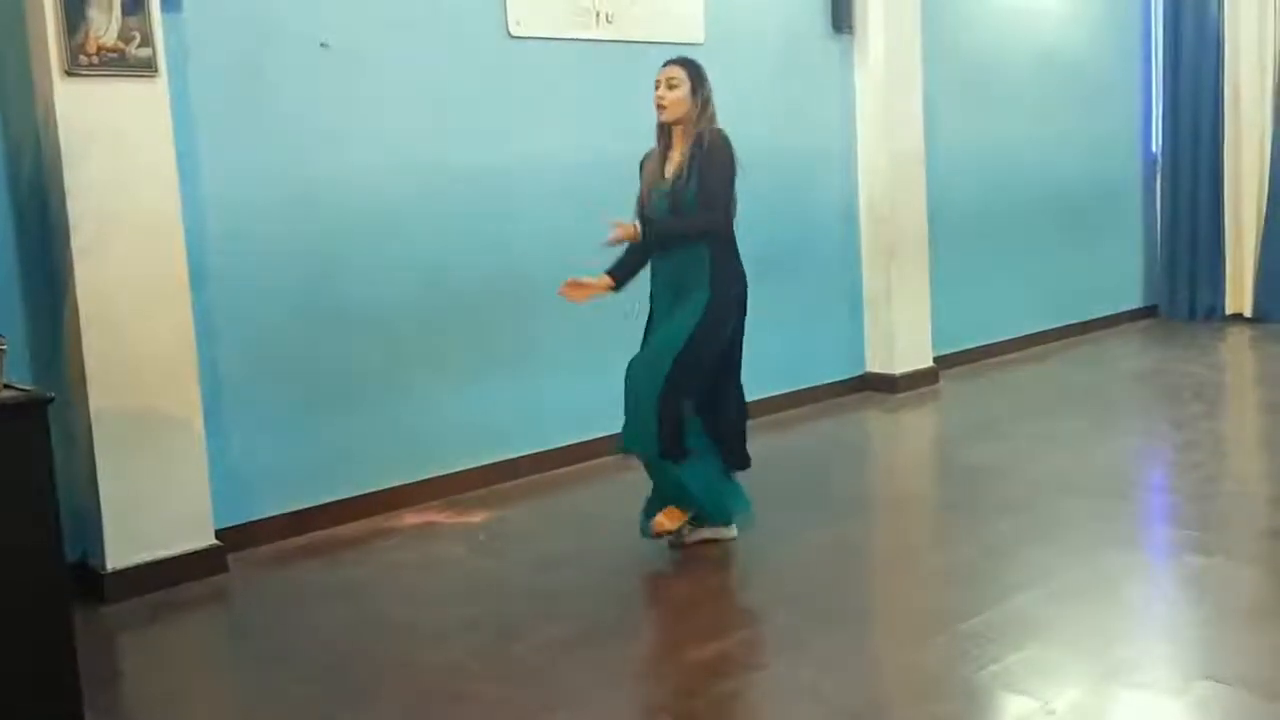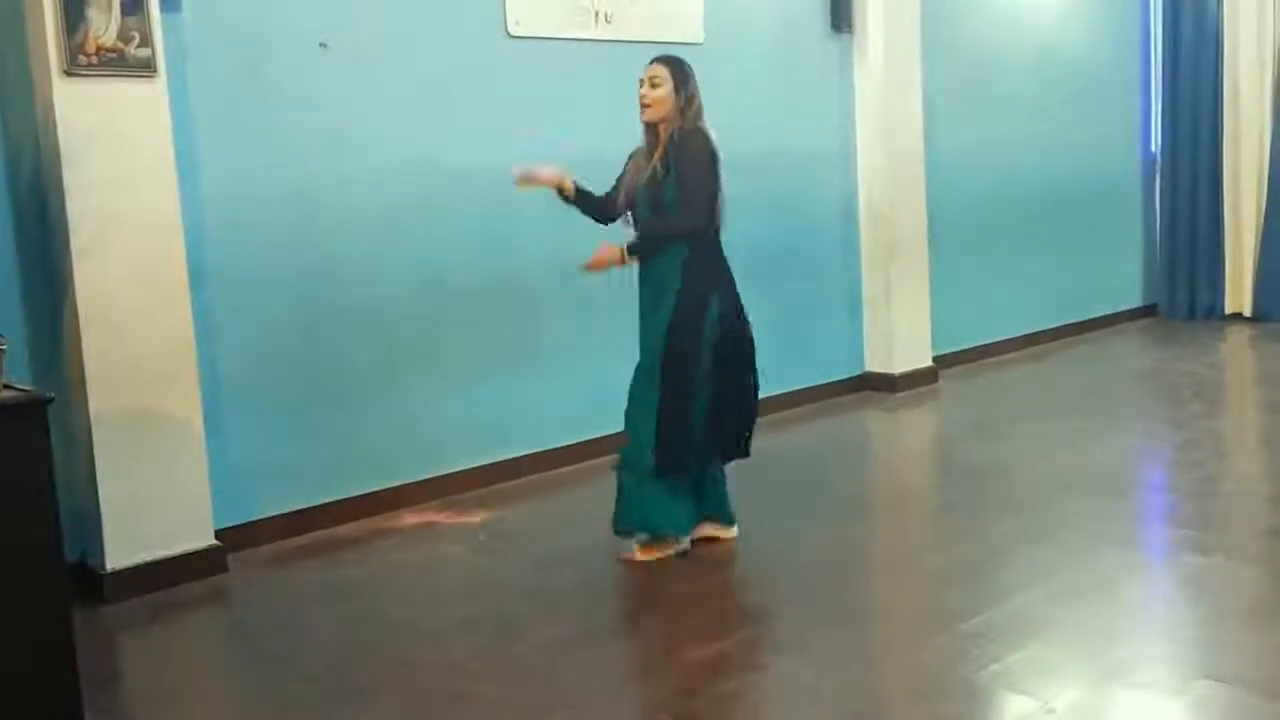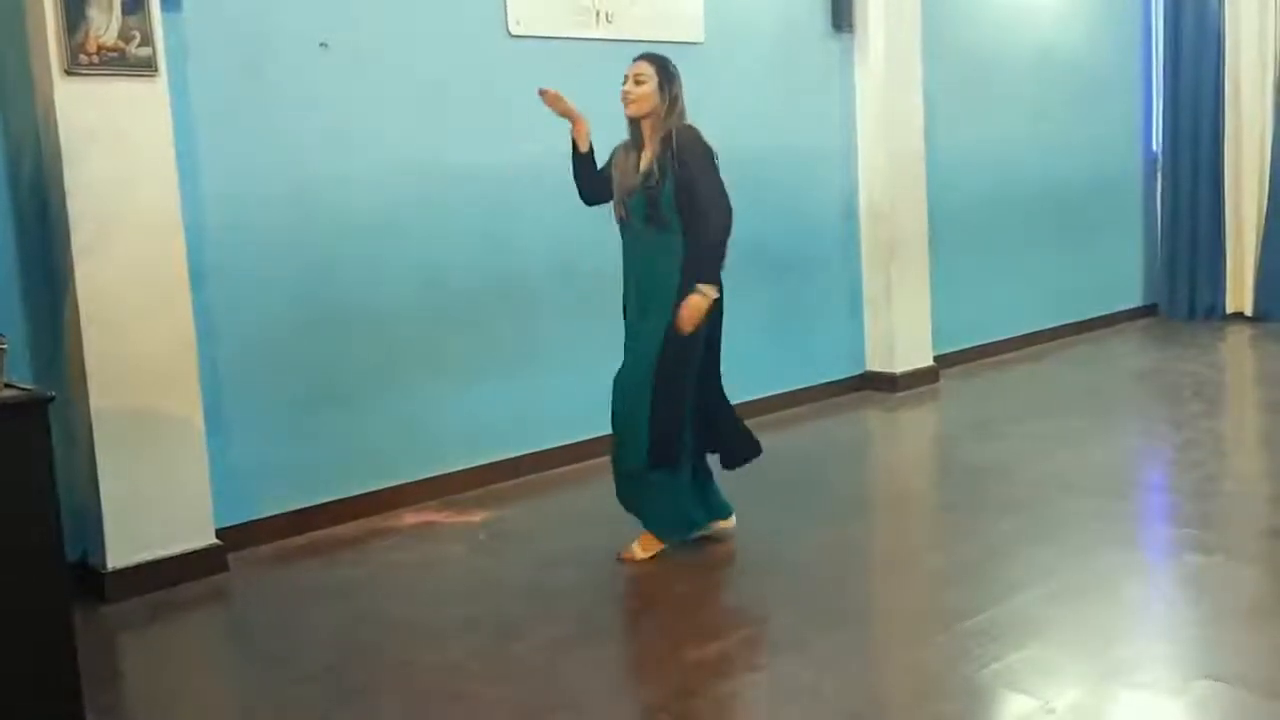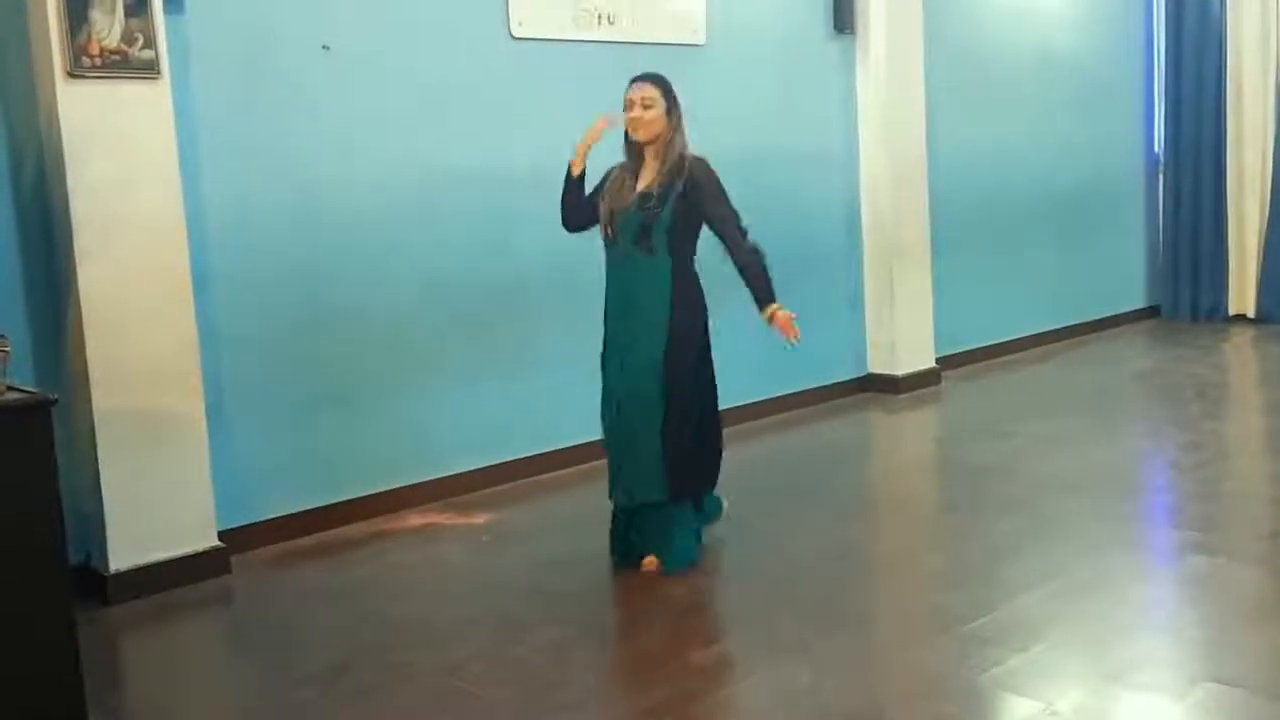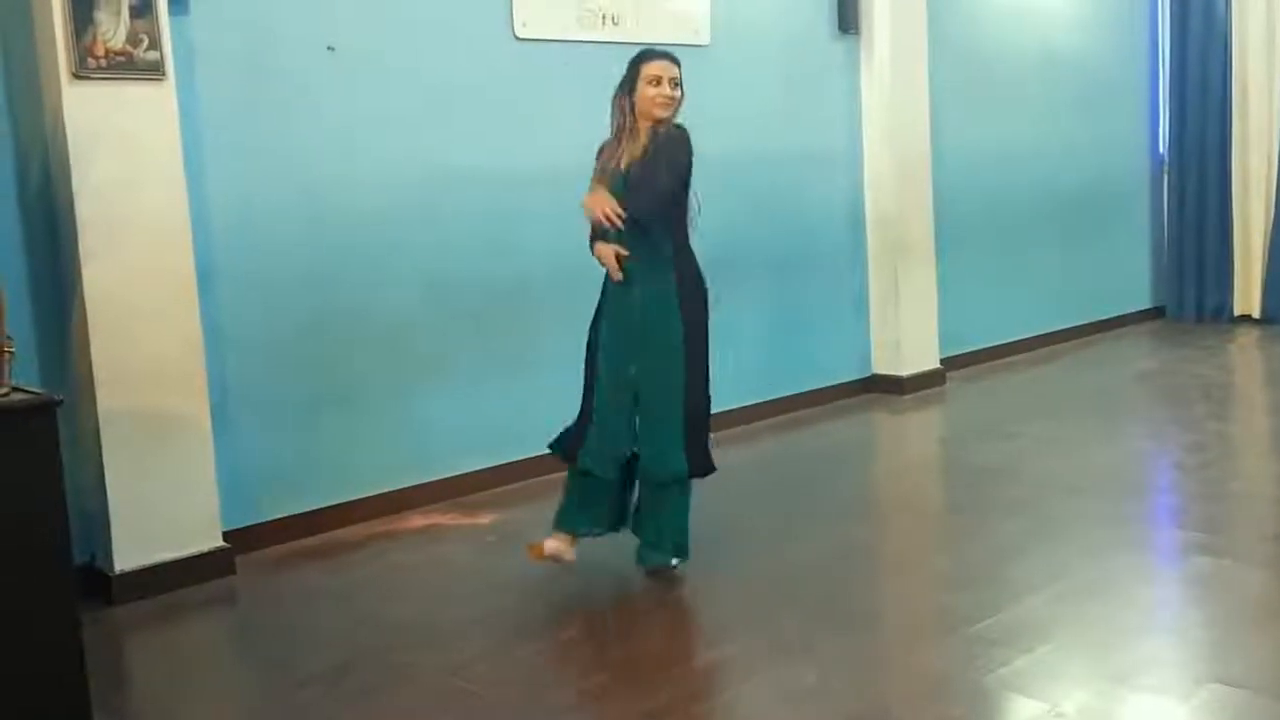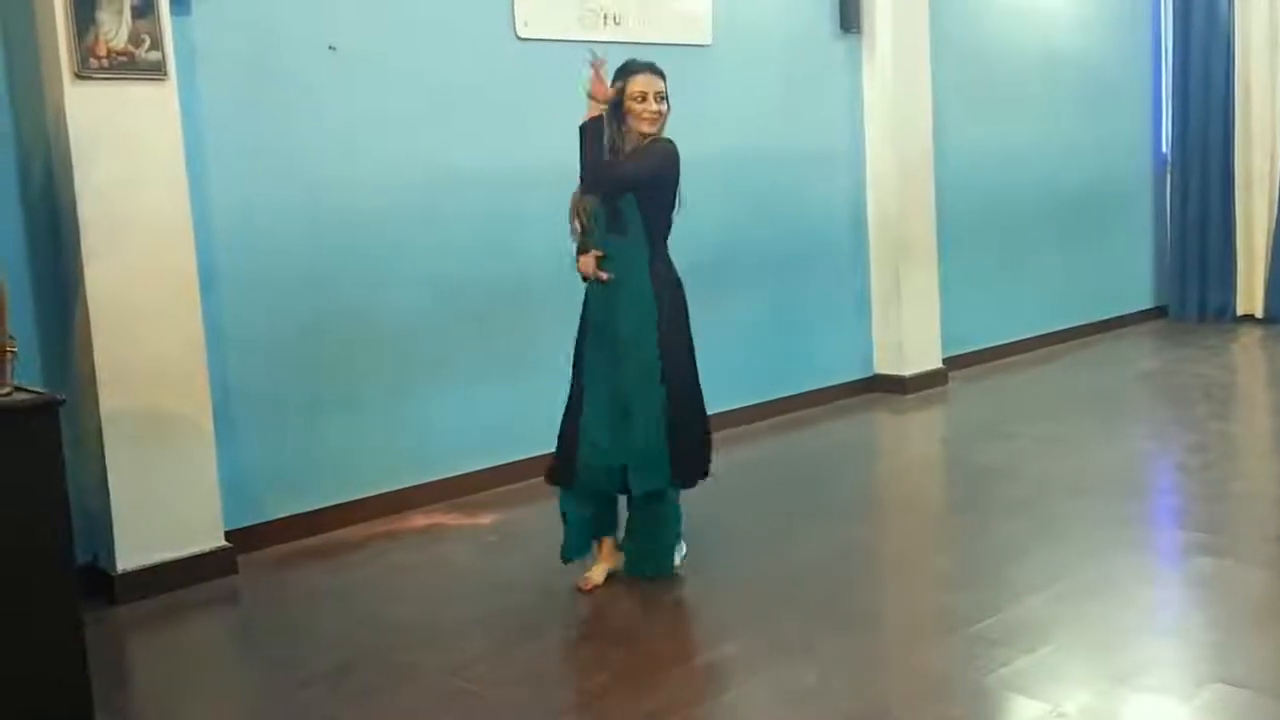
dt=0.3s
person 1, frame 1
left shoulder: (714, 146)
right shoulder: (654, 162)
left elbow: (713, 220)
left wrist: (644, 227)
right wrist: (610, 279)
left hip: (711, 294)
right hip: (672, 296)
left knee: (655, 384)
right knee: (691, 396)
left ankle: (693, 498)
right ankle: (713, 513)
person 1, frame 2
left shoulder: (693, 143)
right shoulder: (642, 158)
left elbow: (692, 219)
right elbow: (607, 209)
left wrist: (626, 252)
right wrist: (564, 185)
left hip: (696, 292)
right hip: (663, 294)
left knee: (665, 400)
right knee: (690, 403)
left ankle: (663, 526)
right ankle: (712, 515)
person 1, frame 3
left shoulder: (684, 143)
right shoulder: (627, 155)
left elbow: (717, 217)
right elbow: (591, 193)
left wrist: (705, 288)
right wrist: (579, 129)
left hip: (682, 291)
right hip: (643, 296)
left knee: (650, 398)
right knee: (671, 403)
left ankle: (665, 520)
right ankle: (708, 511)
person 1, frame 4
left shoulder: (692, 174)
right shoulder: (618, 179)
left elbow: (734, 238)
right elbow: (573, 220)
left wrist: (768, 303)
right wrist: (579, 157)
left hip: (672, 317)
right hip: (625, 318)
left knee: (659, 422)
right knee: (628, 421)
left ankle: (668, 543)
right ankle: (690, 514)
person 1, frame 5
left shoulder: (674, 141)
right shoulder: (613, 151)
left elbow: (646, 204)
left wrist: (609, 202)
right wrist: (600, 243)
left hip: (670, 295)
right hip: (621, 297)
left knee: (665, 412)
right knee: (604, 408)
left ankle: (663, 543)
right ankle: (572, 528)
person 1, frame 6
left shoulder: (661, 154)
right shoulder: (614, 158)
left elbow: (600, 180)
left wrist: (592, 113)
right wrist: (583, 256)
left hip: (651, 308)
right hip: (603, 306)
left knee: (650, 427)
right knee: (592, 426)
left ankle: (657, 550)
right ankle: (603, 542)
